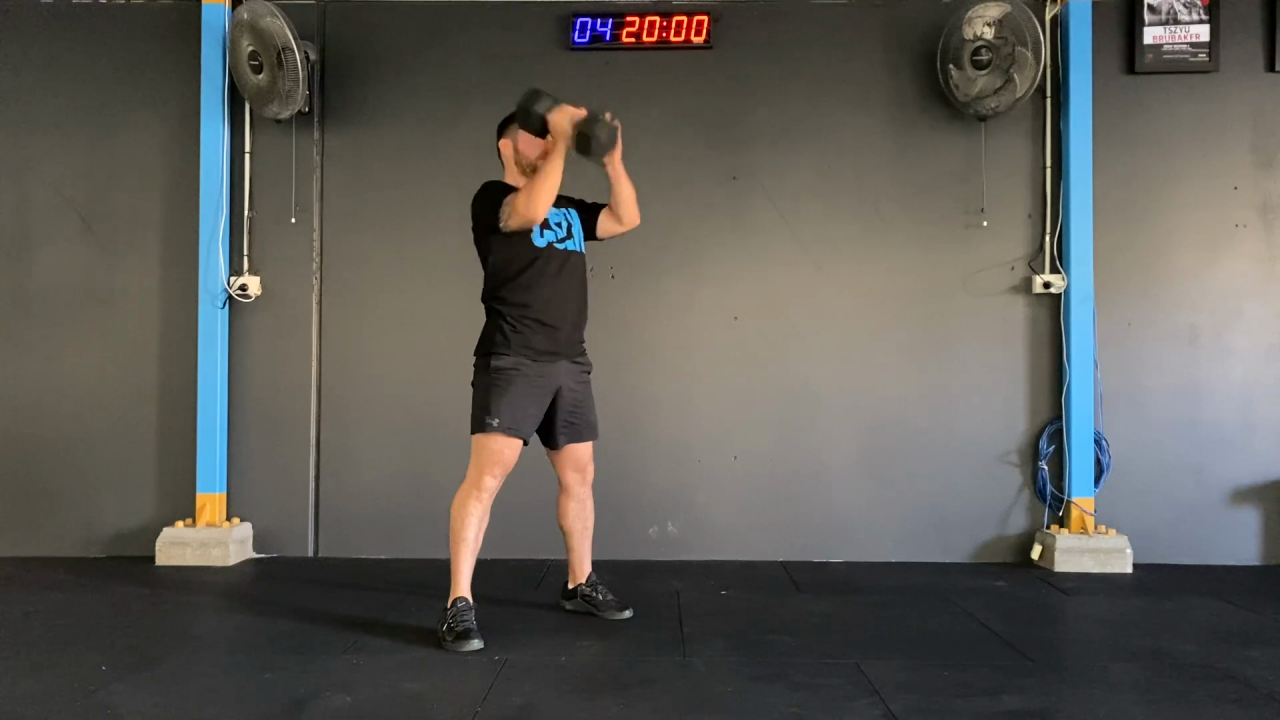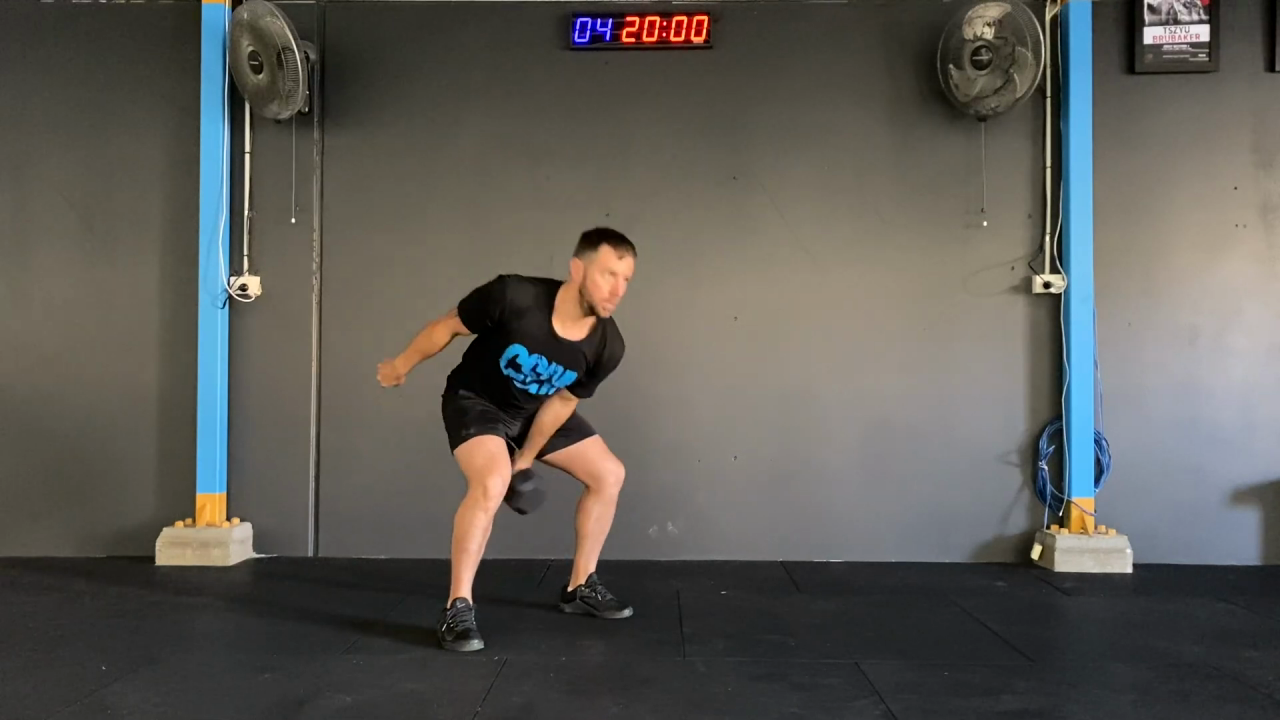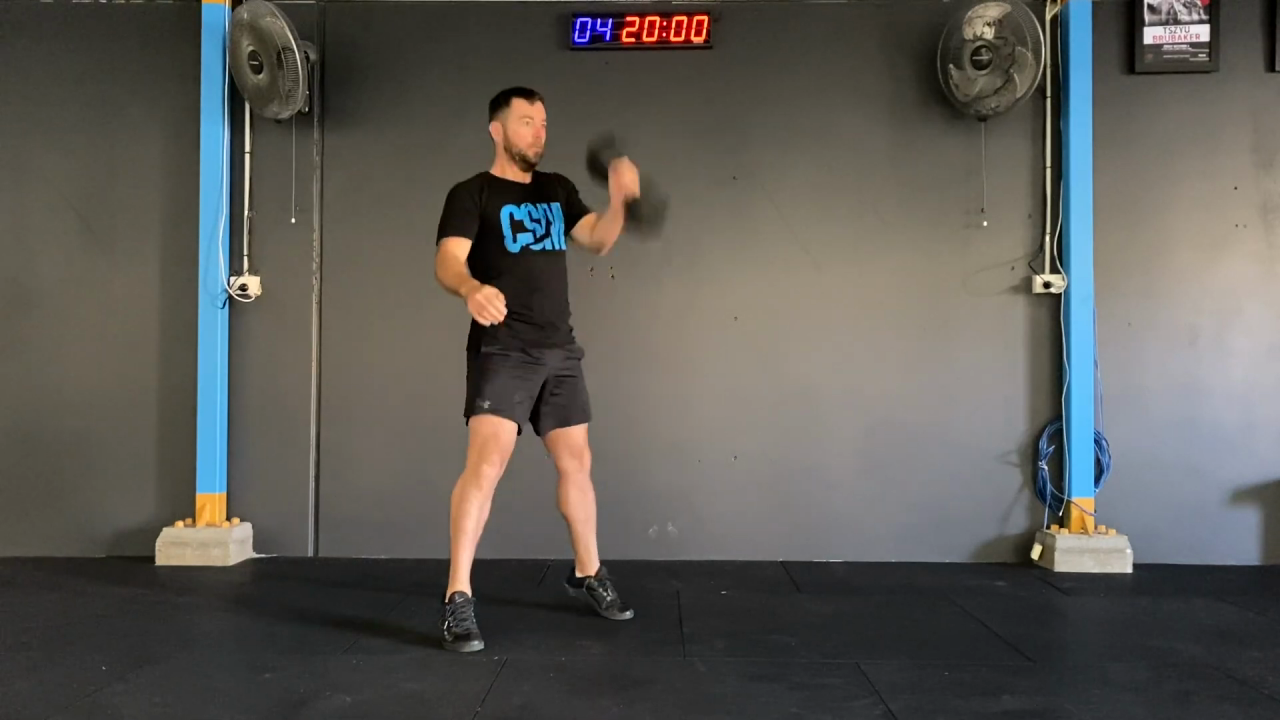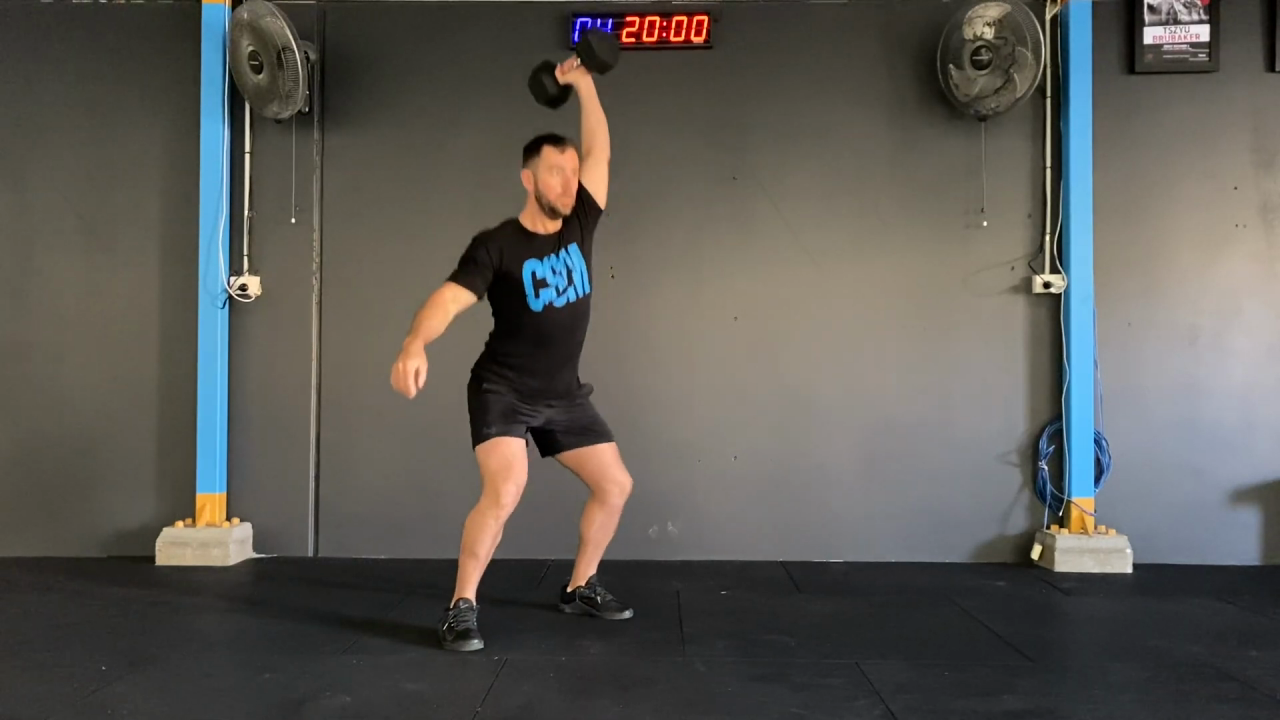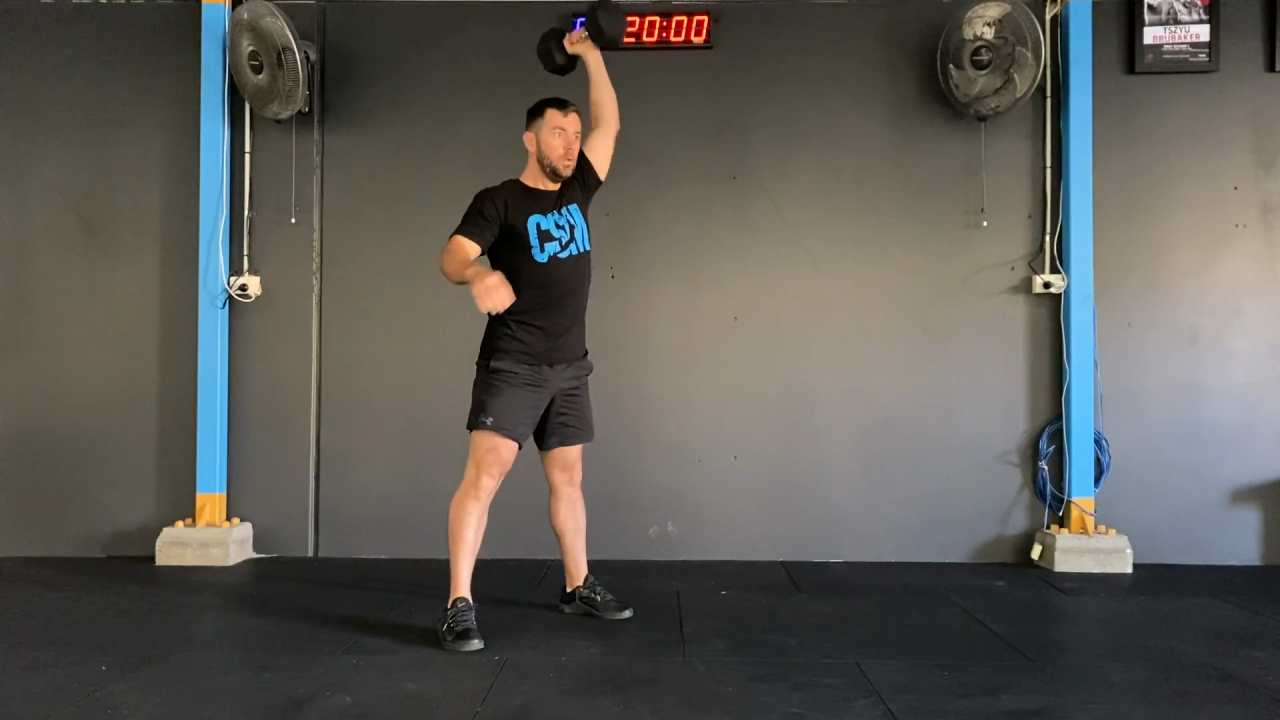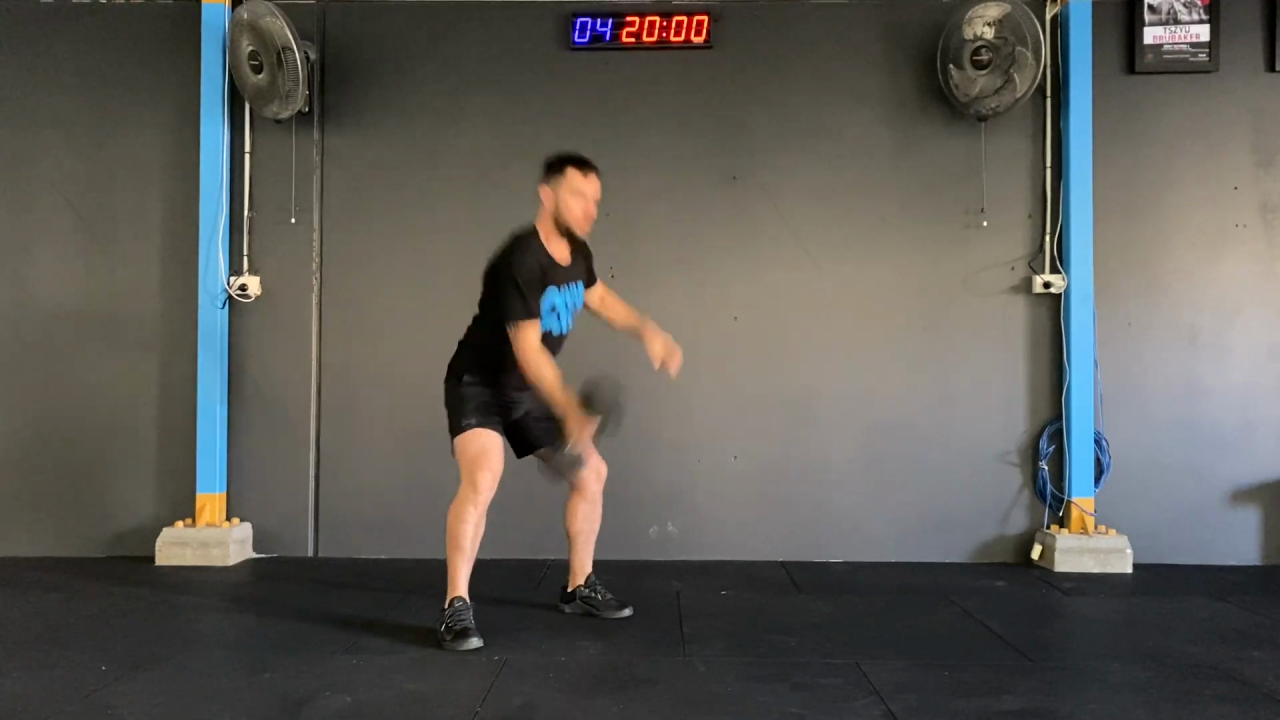
dt=0.7s
person 1, frame 1
left shoulder: (569, 208)
right shoulder: (492, 198)
left elbow: (627, 219)
right elbow: (532, 208)
left wrist: (612, 162)
right wrist: (560, 134)
left hip: (570, 363)
right hip: (512, 361)
left knee: (578, 476)
right knee: (486, 477)
left ankle: (580, 584)
right ankle: (458, 604)
person 1, frame 2
left shoulder: (607, 347)
right shoulder: (514, 297)
left elbow: (562, 403)
right elbow: (446, 326)
left wrist: (527, 457)
right wrist: (399, 365)
left hip: (536, 411)
right hip: (475, 401)
left knee: (609, 475)
right knee: (492, 481)
left ankle: (580, 586)
right ankle: (458, 608)
person 1, frame 3
left shoulder: (557, 188)
right shoulder: (472, 194)
left elbow: (597, 239)
right elbow: (448, 262)
left wrist: (619, 198)
right wrist: (474, 289)
left hip: (559, 350)
right hip: (502, 350)
left knee: (575, 463)
right knee: (486, 464)
left ankle: (589, 575)
right ankle: (457, 599)
person 1, frame 4
left shoulder: (580, 224)
right shoulder: (497, 245)
left elbow: (601, 153)
right elbow: (447, 300)
left wrist: (584, 86)
right wrist: (415, 346)
left hip: (564, 394)
right hip: (504, 392)
left knee: (614, 486)
right knee: (503, 493)
left ankle: (581, 586)
right ankle: (461, 606)
person 1, frame 5
left shoulder: (577, 191)
right shoulder: (499, 201)
left elbow: (608, 124)
right elbow: (452, 257)
left wrist: (591, 55)
right wrist: (480, 274)
left hip: (569, 366)
right hip: (513, 365)
left knee: (567, 479)
right knee: (484, 478)
left ankle: (578, 586)
right ankle: (459, 604)
person 1, frame 6
left shoulder: (577, 252)
right shoulder: (519, 261)
left elbow: (599, 299)
right elbow: (527, 351)
left wrist: (649, 333)
right wrist: (574, 415)
left hip: (536, 385)
right hip: (480, 382)
left knee: (591, 475)
right knee: (482, 482)
left ankle: (580, 587)
right ankle: (456, 606)
